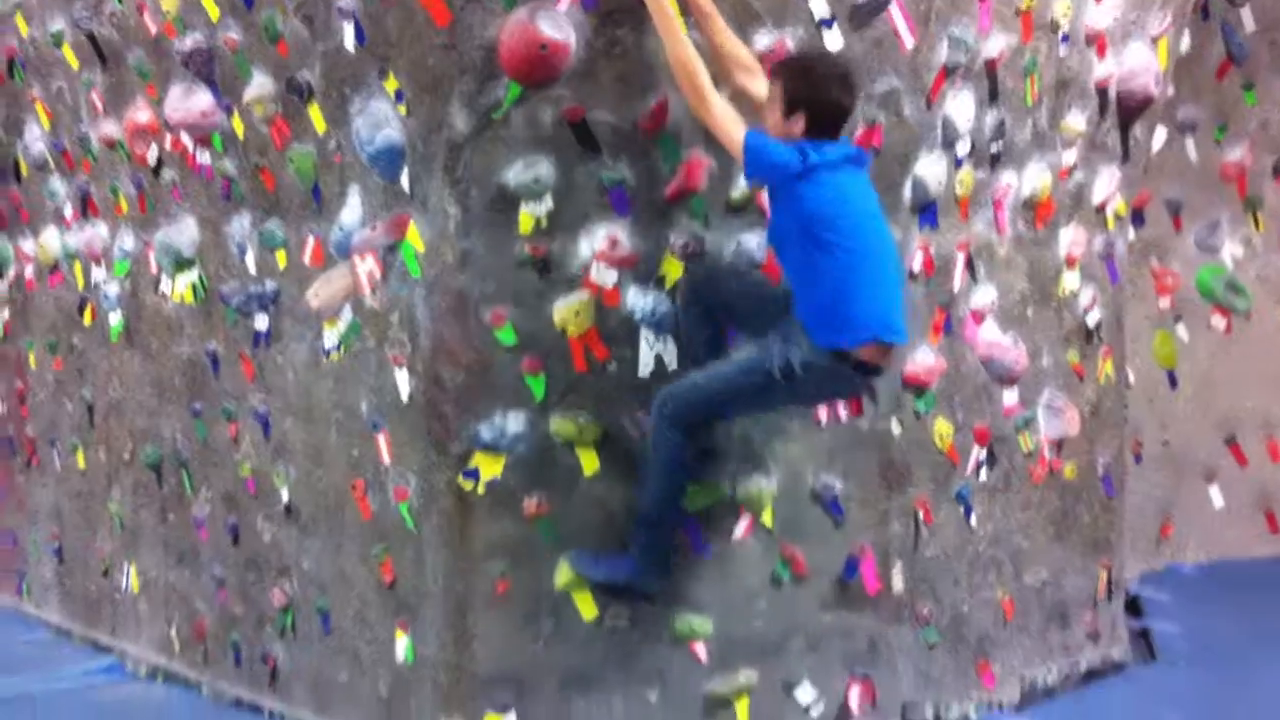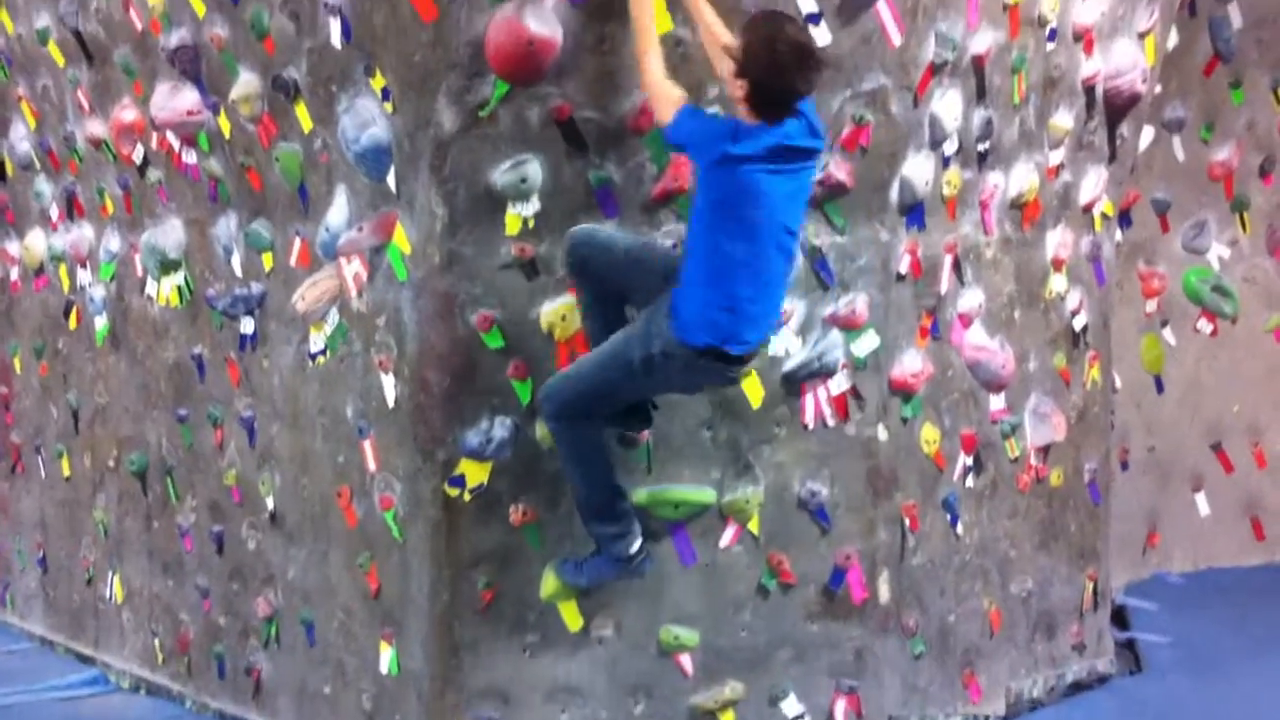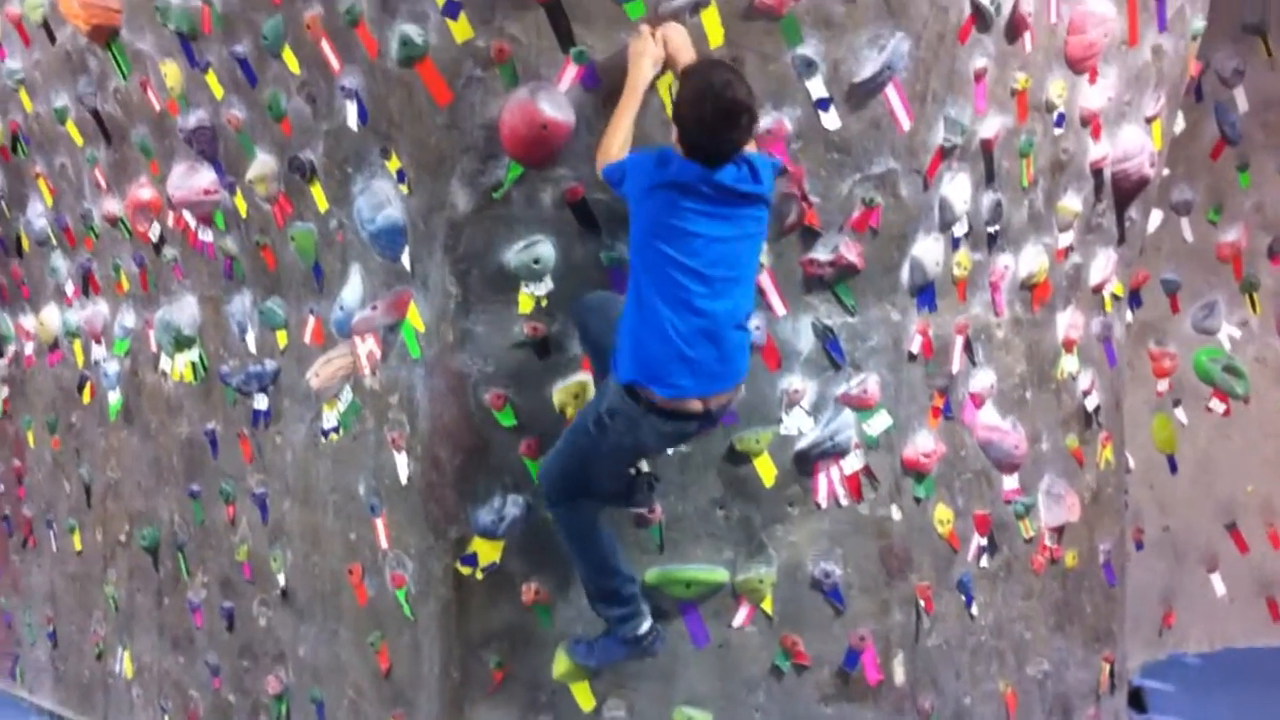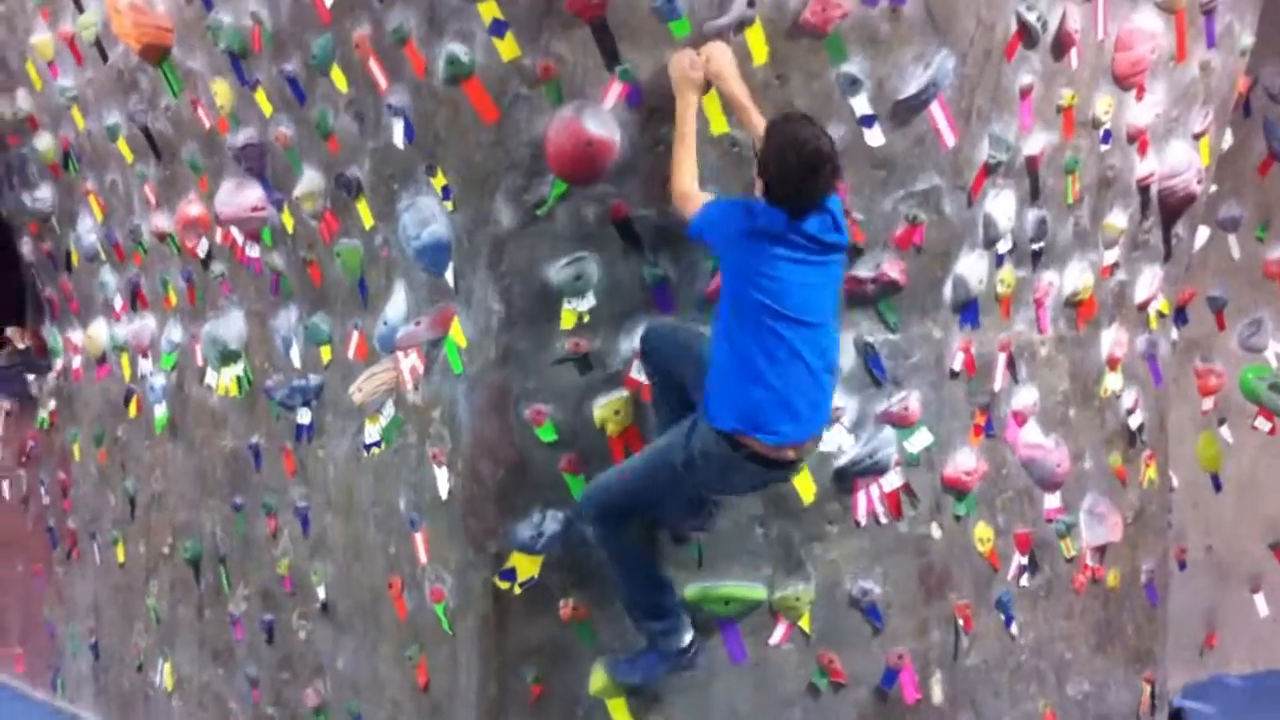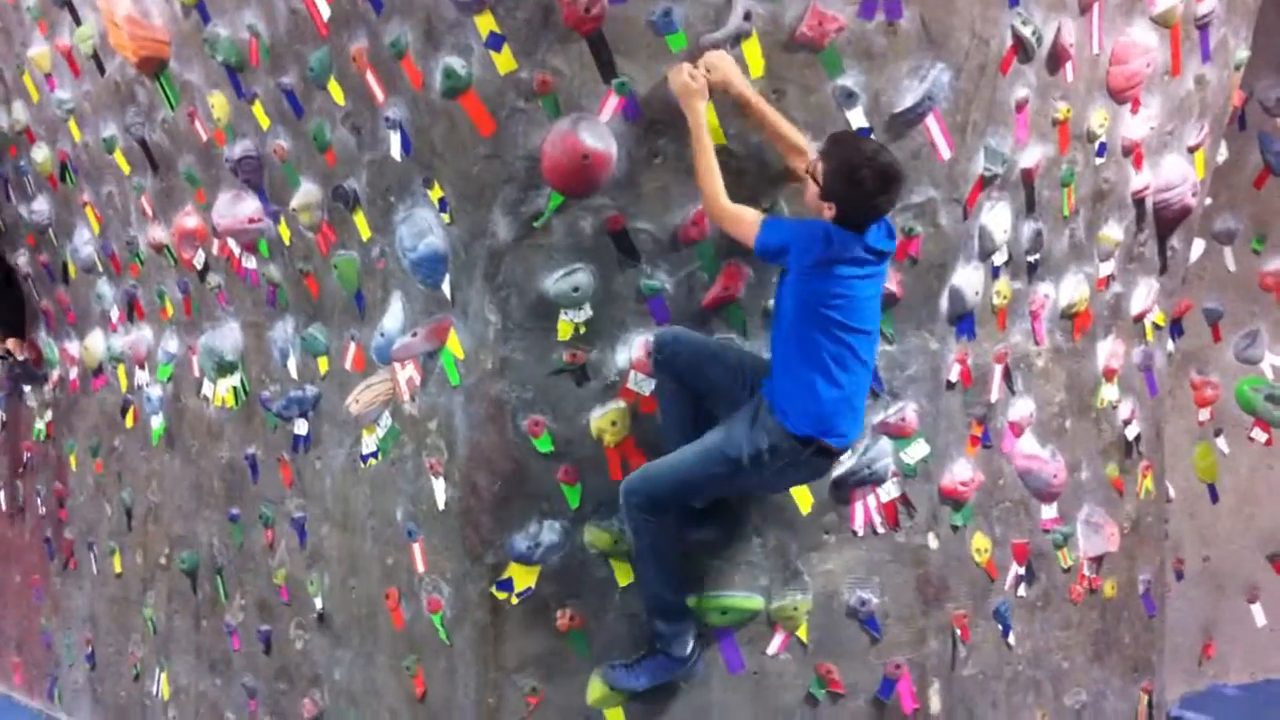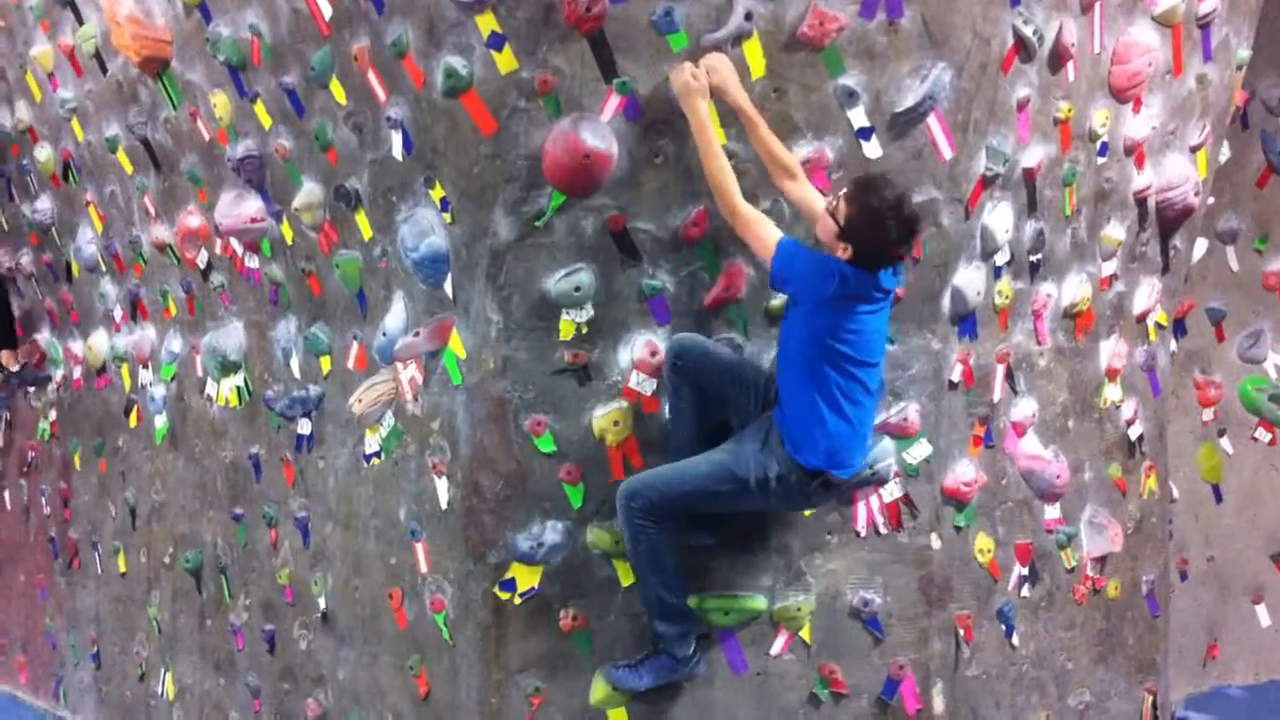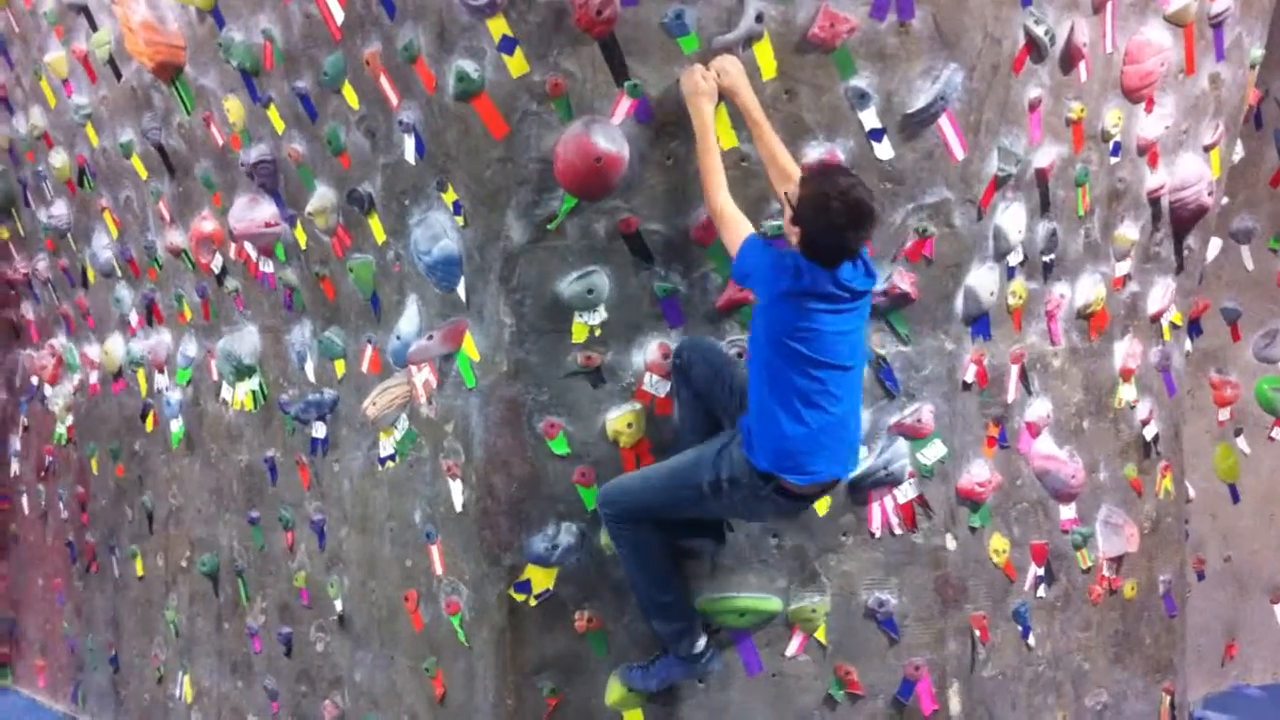
dt=0.5s
person 1, frame 1
left shoulder: (796, 167)
right shoulder: (835, 157)
left elbow: (705, 101)
right elbow: (748, 73)
left hip: (837, 357)
right hip: (832, 333)
left knee: (675, 410)
right knee: (701, 283)
left ankle: (647, 559)
right ankle: (694, 443)
person 1, frame 2
left shoulder: (723, 142)
right shoulder: (802, 127)
left elbow: (653, 82)
right elbow: (747, 56)
left hip: (697, 343)
right hip: (736, 315)
left knee: (562, 404)
right knee: (586, 246)
left ankle: (621, 546)
right ankle: (624, 394)
person 1, frame 3
left shoulder: (656, 177)
right shoulder: (758, 180)
left elbow: (608, 156)
right elbow: (734, 136)
left wrist: (641, 73)
right wrist: (687, 60)
left hip: (652, 401)
right hip: (720, 396)
left knee: (560, 488)
right knee: (592, 309)
left ankle: (631, 626)
right ankle: (625, 476)
person 1, frame 4
left shoulder: (747, 226)
right shoulder: (832, 223)
left elbow: (683, 192)
right elbow: (791, 166)
left wrist: (688, 97)
right wrist: (734, 85)
left hip: (741, 444)
right hip: (796, 434)
left knee: (599, 506)
right knee: (661, 338)
left ankle: (671, 638)
right ankle: (683, 498)
person 1, frame 5
left shoulder: (817, 244)
right shoulder: (870, 226)
left elbow: (719, 208)
right elbow: (799, 153)
left wrist: (695, 108)
right wrist: (740, 89)
left hip: (797, 437)
right hip: (792, 400)
left knee: (641, 494)
right knee: (670, 348)
left ankle: (674, 645)
right ankle: (694, 489)
person 1, frame 6
left shoulder: (829, 279)
right shoulder: (869, 262)
left elbow: (735, 208)
right elbow: (791, 179)
left wrist: (696, 107)
right wrist: (736, 96)
left hip: (803, 464)
right hip: (799, 419)
left knee: (637, 500)
right knee: (685, 353)
left ankle: (677, 648)
right ankle: (696, 491)
person 1, frame 7
left shoulder: (784, 276)
right shoulder: (857, 263)
left elbow: (720, 204)
right elbow: (790, 183)
left wrist: (702, 108)
right wrist: (745, 97)
left hip: (774, 476)
right hip: (826, 462)
left knee: (617, 505)
right knee: (692, 355)
left ankle: (688, 647)
right ankle: (698, 509)
